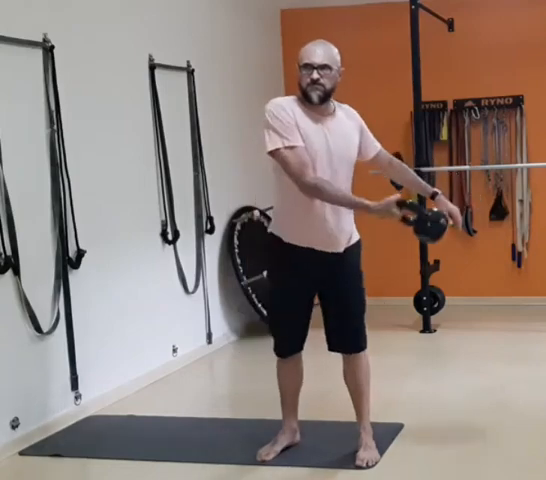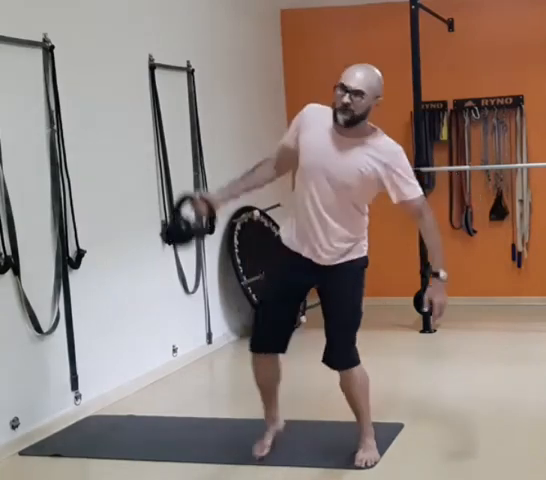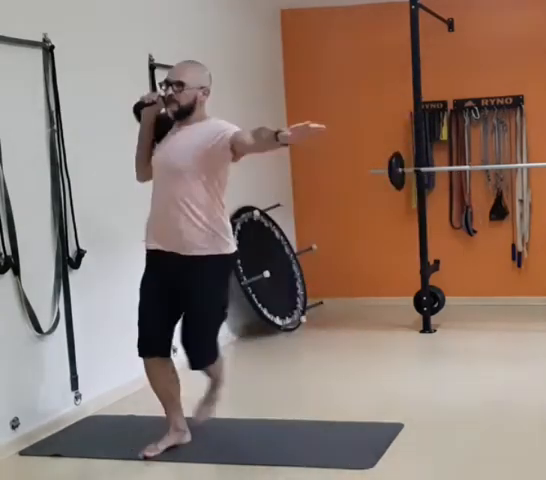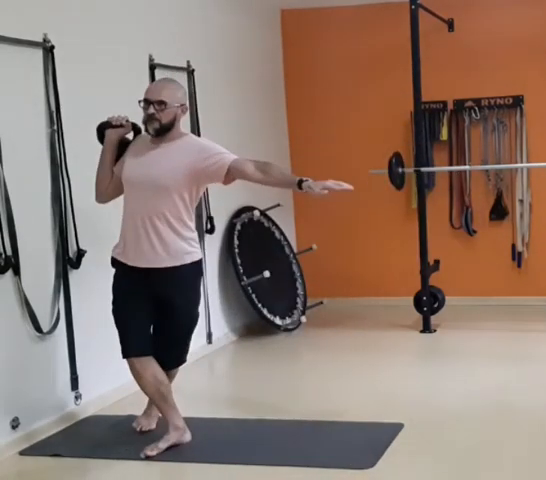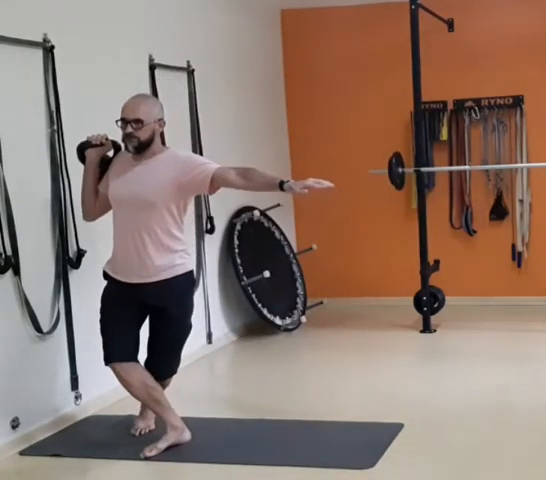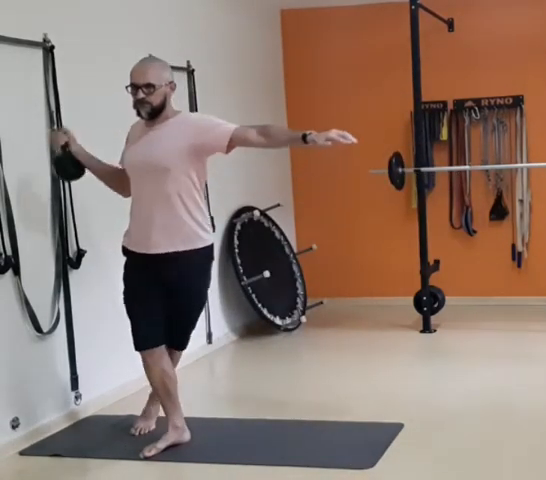
dt=0.7s
person 1, frame 1
left shoulder: (349, 117)
right shoulder: (279, 112)
left elbow: (387, 162)
right elbow: (306, 181)
left wrist: (434, 195)
right wrist: (370, 207)
left hip: (342, 247)
right hip: (292, 249)
left knee: (353, 345)
right knee: (287, 346)
left ankle: (366, 434)
right ankle: (289, 428)
person 1, frame 2
left shoulder: (386, 152)
right shoulder: (310, 118)
left elbow: (421, 212)
right elbow: (275, 165)
left wrist: (437, 274)
right wrist: (221, 195)
left hip: (345, 262)
right hip: (293, 253)
left knee: (342, 357)
right knee: (263, 345)
left ankle: (367, 436)
right ankle: (273, 422)
person 1, frame 3
left shoulder: (215, 132)
right shoulder: (170, 133)
left elbow: (249, 139)
right elbow: (142, 171)
left wrist: (281, 137)
right wrist: (147, 121)
left hip: (207, 257)
right hip: (161, 256)
left knee: (201, 350)
right knee: (152, 349)
left ankle: (215, 387)
right ankle: (177, 427)
person 1, frame 4
left shoulder: (198, 151)
right shoulder: (136, 147)
left elbow: (253, 169)
right elbow: (103, 193)
left wrist: (304, 183)
right wrist: (110, 143)
left hip: (178, 269)
right hip: (130, 268)
left knee: (169, 354)
right knee: (137, 353)
left ankle: (155, 405)
right ankle: (176, 426)
person 1, frame 5
left shoulder: (181, 164)
right shoulder: (118, 164)
left elbow: (236, 176)
right elbow: (90, 212)
left wrist: (285, 184)
right wrist: (91, 163)
left hip: (170, 280)
right hip: (121, 281)
left knee: (162, 365)
right knee: (119, 361)
left ankle: (149, 408)
right ankle: (174, 426)
person 1, frame 6
left shoulder: (195, 126)
right shoulder: (135, 132)
left elbow: (255, 135)
left wrist: (308, 137)
right wrist: (78, 152)
left hip: (189, 253)
right hip: (141, 255)
left knee: (174, 343)
right knee: (151, 345)
left ankle: (156, 401)
right ankle: (177, 426)
